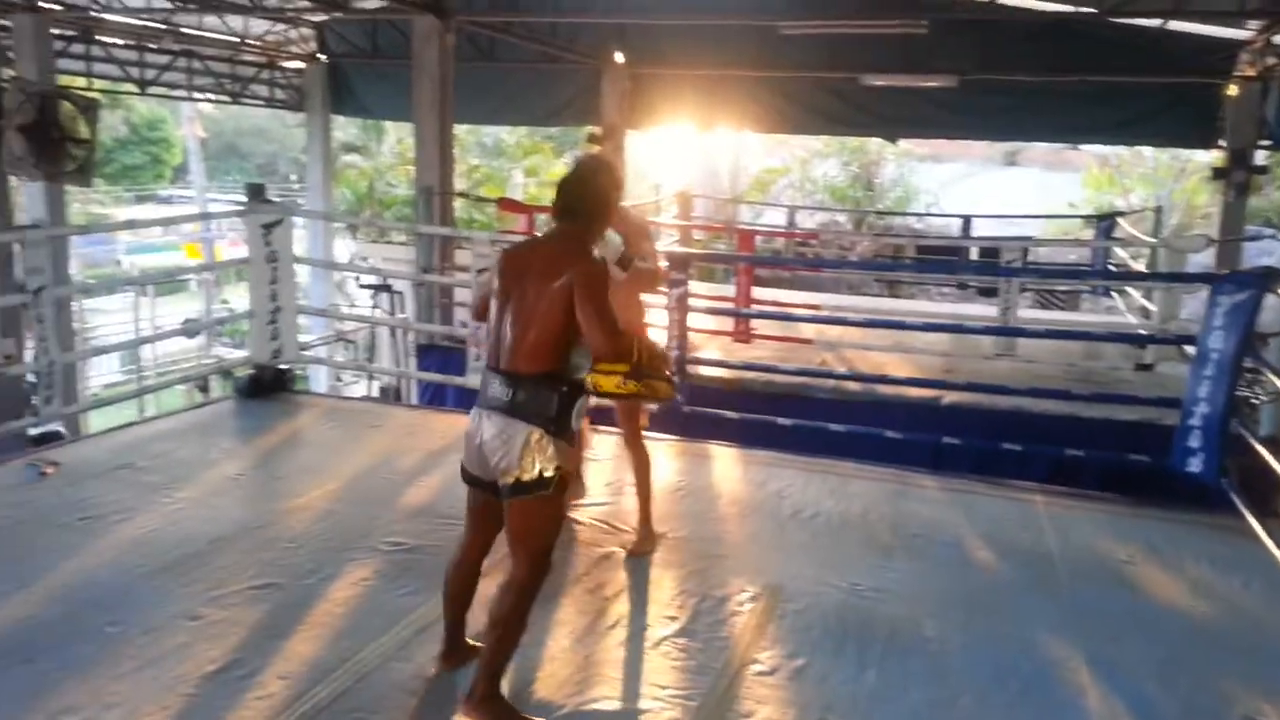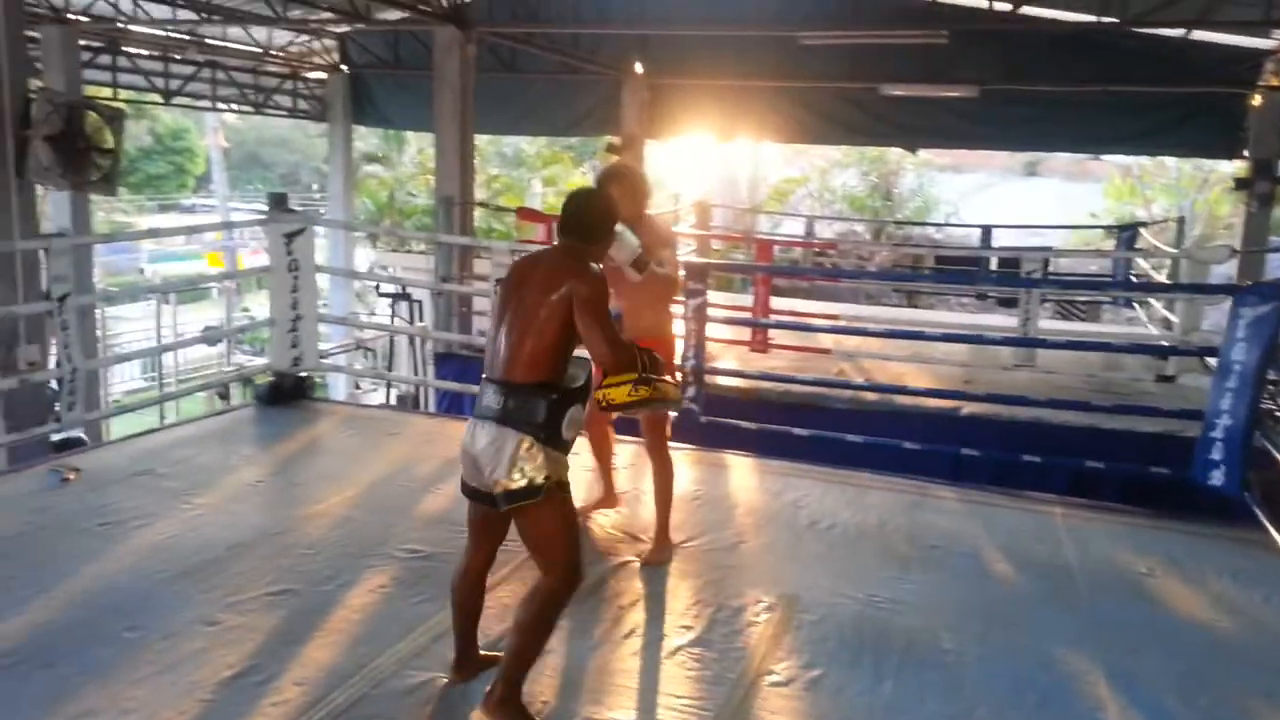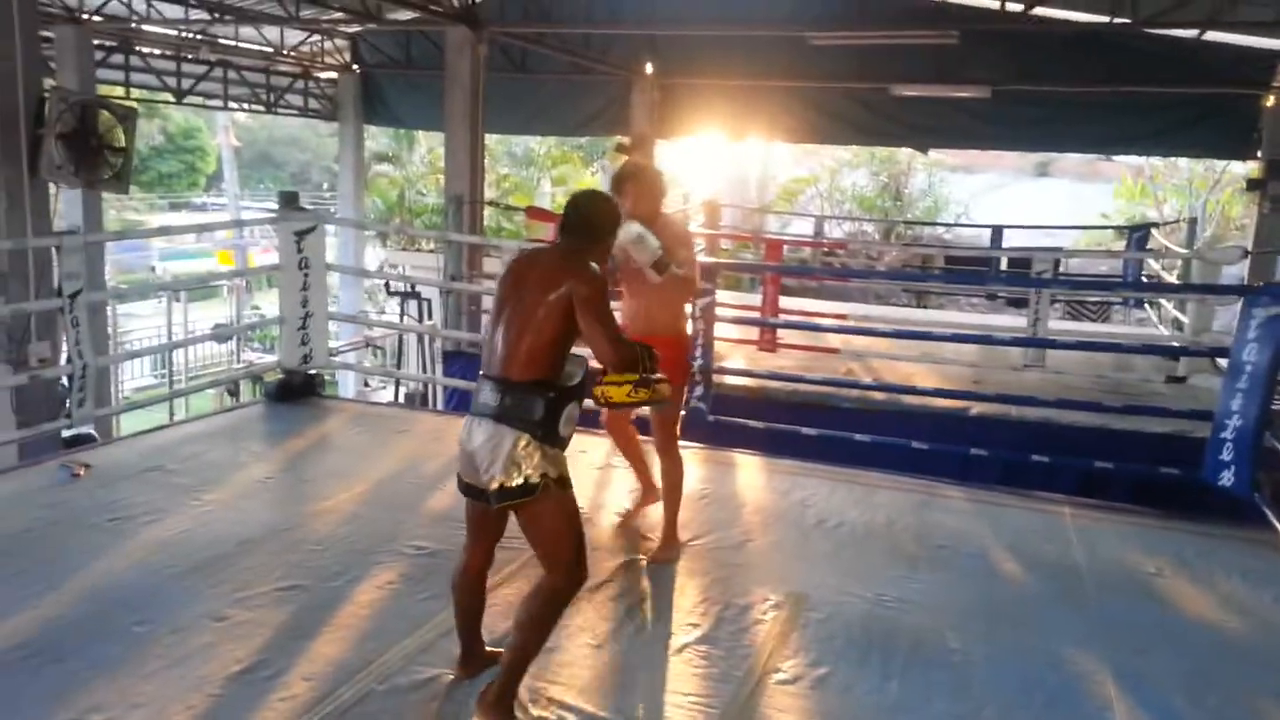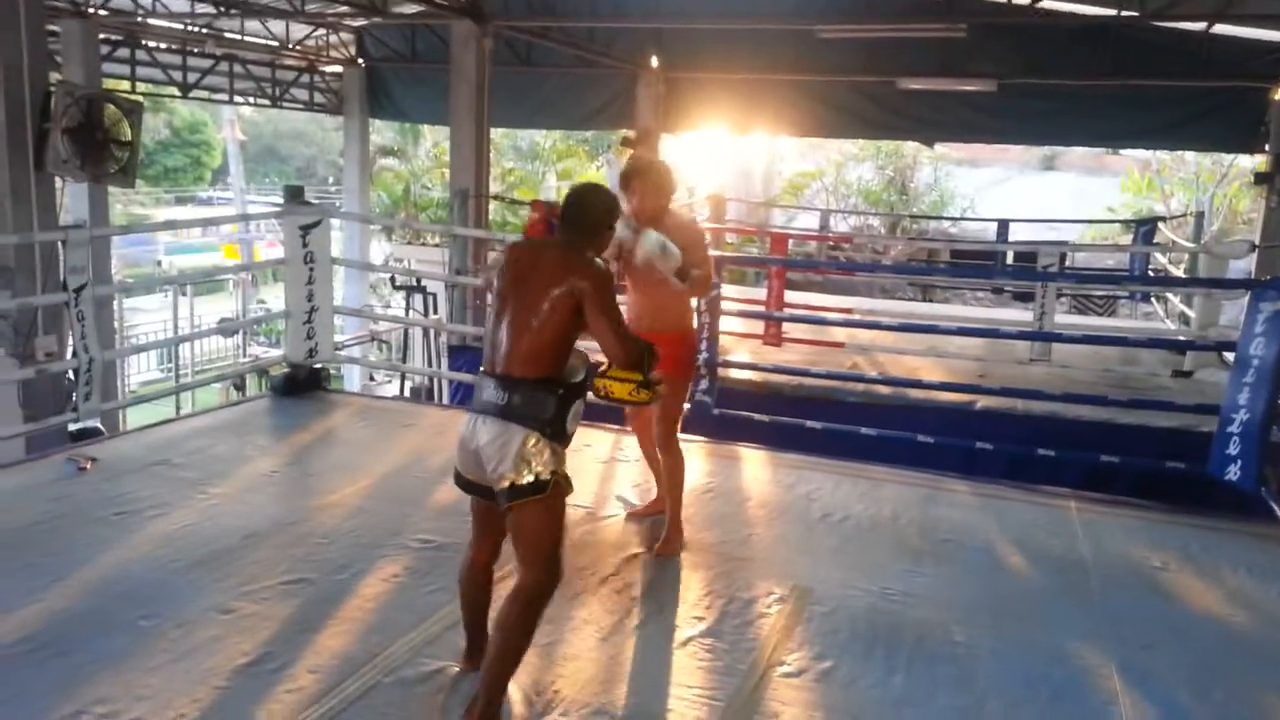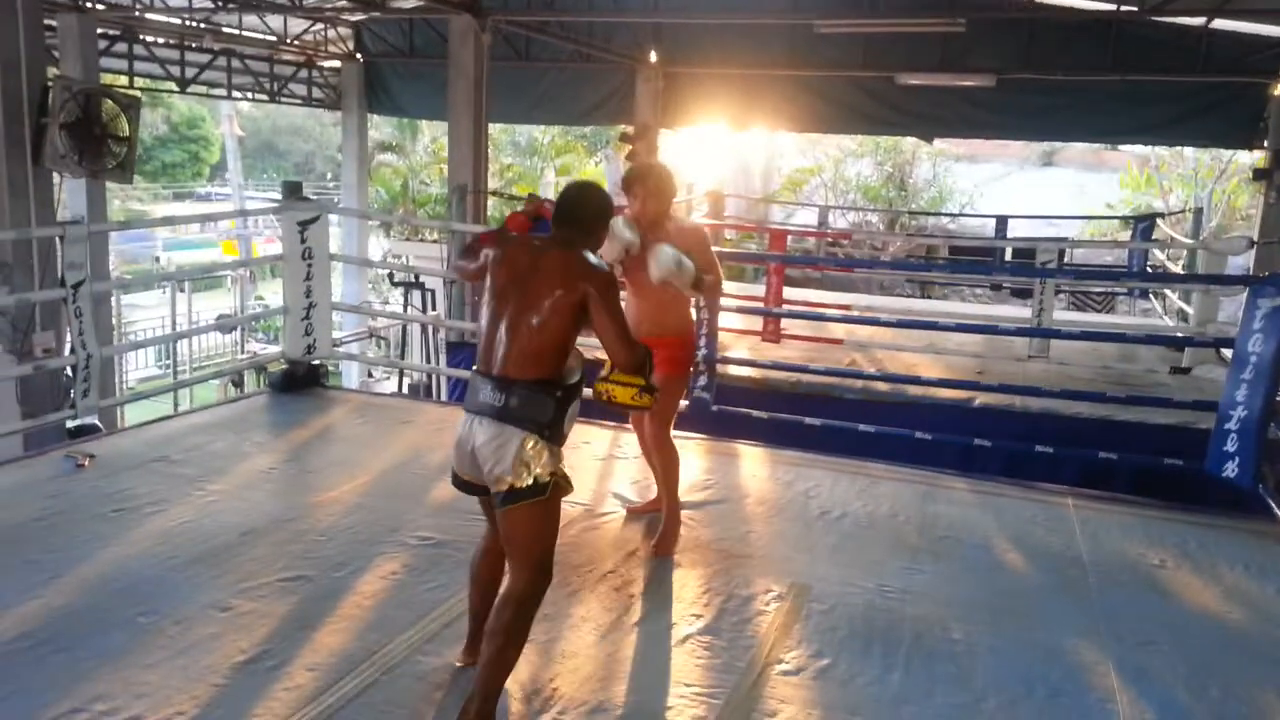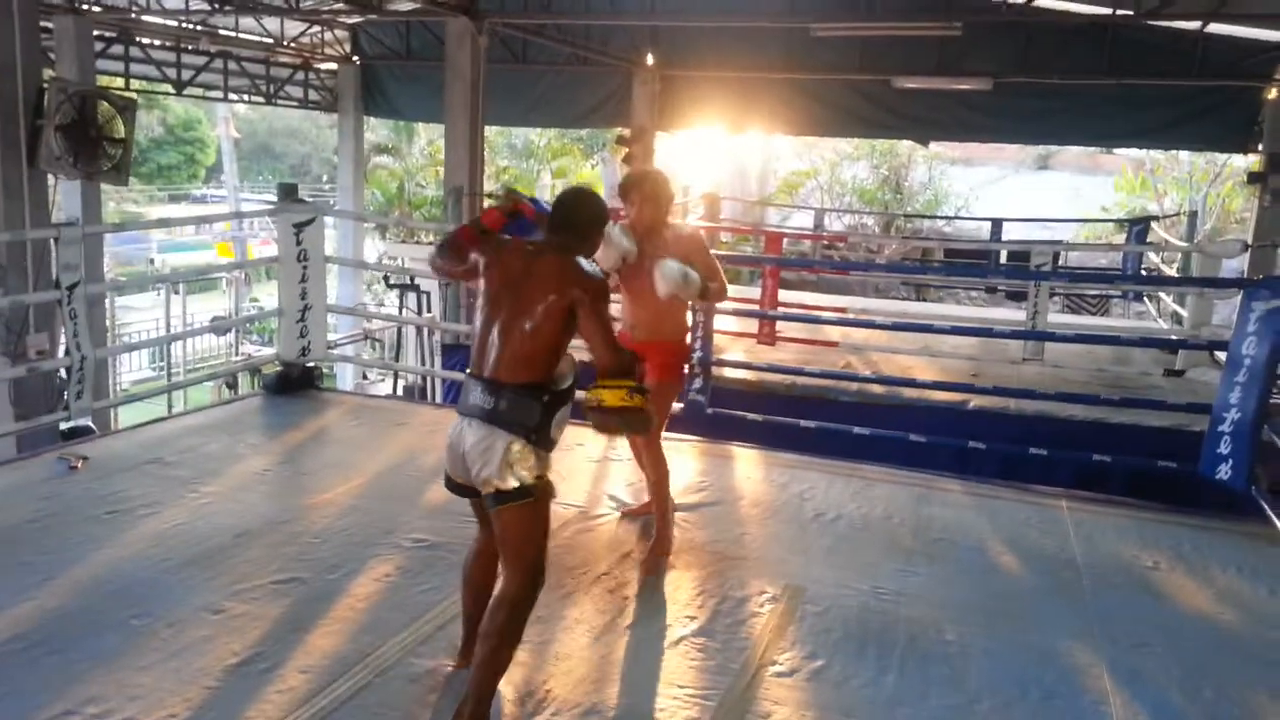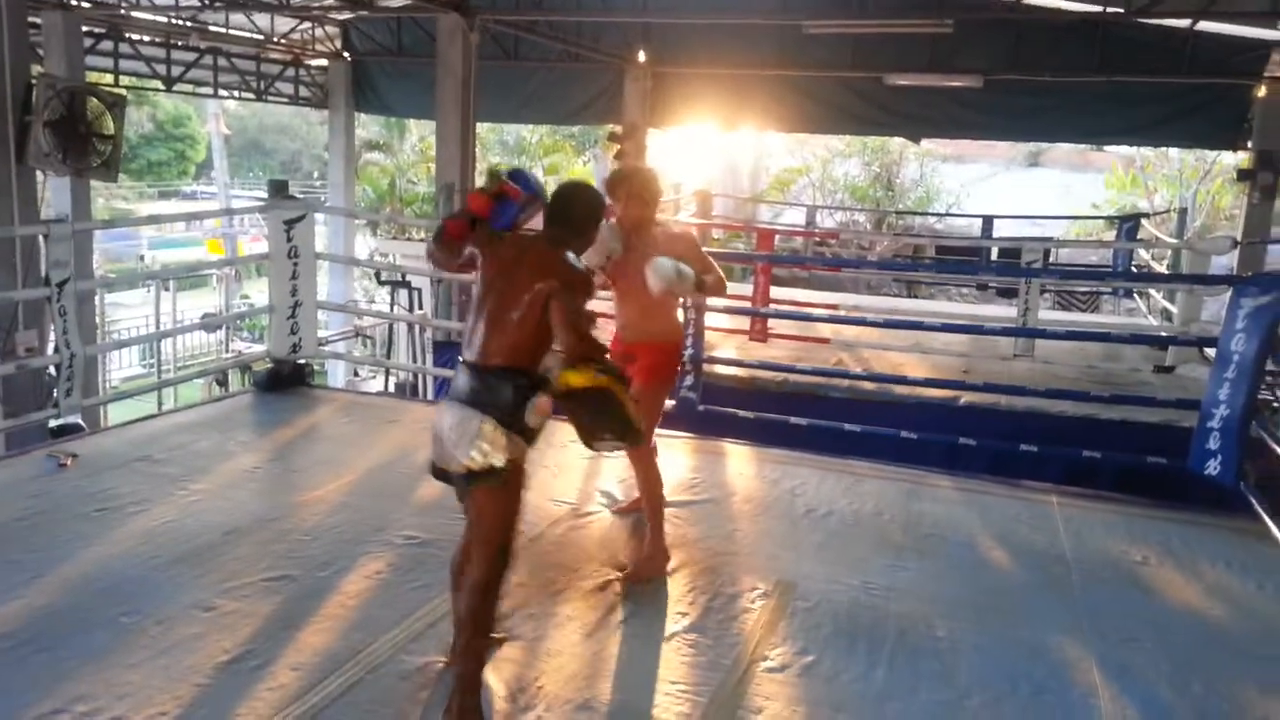
dt=0.1s
person 1, frame 1
left shoulder: (513, 257)
right shoulder: (584, 265)
left elbow: (483, 310)
right elbow: (605, 344)
right wrist: (646, 353)
left hip: (487, 414)
right hip: (533, 427)
left knee: (477, 539)
right knee: (530, 568)
left ankle: (453, 646)
person 1, frame 2
left shoulder: (521, 268)
right shoulder: (584, 278)
right elbow: (610, 355)
right wrist: (649, 360)
left hip: (483, 426)
right hip: (527, 439)
left knee: (480, 551)
right knee: (562, 574)
left ankle: (466, 658)
person 1, frame 3
left shoulder: (521, 264)
right shoulder: (584, 278)
right elbow: (612, 353)
right wrist: (647, 356)
left hip: (481, 422)
right hip: (523, 436)
left knee: (478, 548)
right knee: (566, 572)
left ankle: (470, 655)
person 1, frame 4
left shoulder: (517, 254)
right shoulder: (588, 274)
right elbow: (622, 353)
right wrist: (647, 354)
left hip: (480, 419)
right hip: (528, 432)
left knee: (485, 542)
right knee: (539, 575)
left ankle: (476, 648)
person 1, frame 5
left shoulder: (505, 251)
right shoulder: (591, 276)
left elbow: (464, 265)
right elbow: (626, 357)
left wrist: (508, 231)
right wrist: (646, 360)
left hip: (477, 419)
right hip: (525, 433)
left knee: (499, 536)
right knee: (530, 577)
left ankle: (476, 642)
person 1, frame 6
left shoulder: (498, 253)
right shoulder: (585, 281)
left elbow: (442, 262)
right elbow: (609, 357)
left wrist: (491, 225)
right wrist: (631, 368)
left hip: (472, 420)
right hip: (515, 438)
left knee: (493, 537)
right knee: (523, 577)
left ankle: (472, 644)
person 1, frame 7
left shoulder: (496, 245)
right shoulder: (568, 273)
left elbow: (441, 253)
right elbow: (573, 342)
left wrist: (477, 217)
right wrist: (608, 368)
left hip: (458, 407)
right hip: (495, 421)
left knee: (480, 531)
right knee: (489, 562)
left ankle: (465, 641)
person 2, frame 1
left shoulder: (633, 228)
left elbow: (653, 278)
left wrist: (621, 262)
left hip: (626, 334)
left knee: (631, 432)
left ankle: (646, 526)
right ankle: (575, 481)
person 2, frame 2
left shoulder: (658, 235)
left elbow: (671, 288)
left wrist: (636, 263)
left hip: (654, 345)
left knee: (654, 440)
right knee: (594, 419)
left ankle: (663, 534)
right ankle: (607, 489)
person 2, frame 3
left shoulder: (674, 233)
right shoulder: (618, 231)
left elbow: (689, 288)
left wrist: (657, 264)
left hip: (666, 345)
right hip: (628, 338)
left knee: (664, 438)
right knee: (615, 421)
left ankle: (671, 532)
right ankle: (648, 488)
person 2, frame 4
left shoulder: (686, 231)
left elbow: (706, 285)
left wrist: (680, 272)
left hip: (674, 342)
right hip: (634, 337)
left knee: (664, 432)
right knee: (638, 422)
left ankle: (675, 525)
right ankle: (663, 495)
person 2, frame 5
left shoulder: (690, 235)
right shoulder: (623, 230)
left elbow: (716, 286)
left wrist: (692, 281)
right wrist: (609, 262)
left hip: (673, 344)
right hip: (634, 339)
left knee: (657, 430)
right knee: (640, 422)
left ankle: (671, 521)
right ankle: (662, 494)
person 2, frame 6
left shoulder: (688, 242)
right shoulder: (619, 238)
left elbow: (720, 290)
left wrist: (695, 288)
right wrist: (605, 267)
left hip: (667, 349)
right hip: (628, 344)
left knee: (647, 436)
right knee: (634, 429)
left ankle: (662, 534)
right ankle: (656, 498)
person 2, frame 7
left shoulder: (678, 240)
right shoulder: (610, 236)
left elbow: (719, 284)
left wrist: (691, 283)
right wrist: (592, 265)
left hip: (660, 350)
right hip: (623, 345)
left knee: (639, 442)
left ankle: (656, 546)
right ankle: (646, 495)
